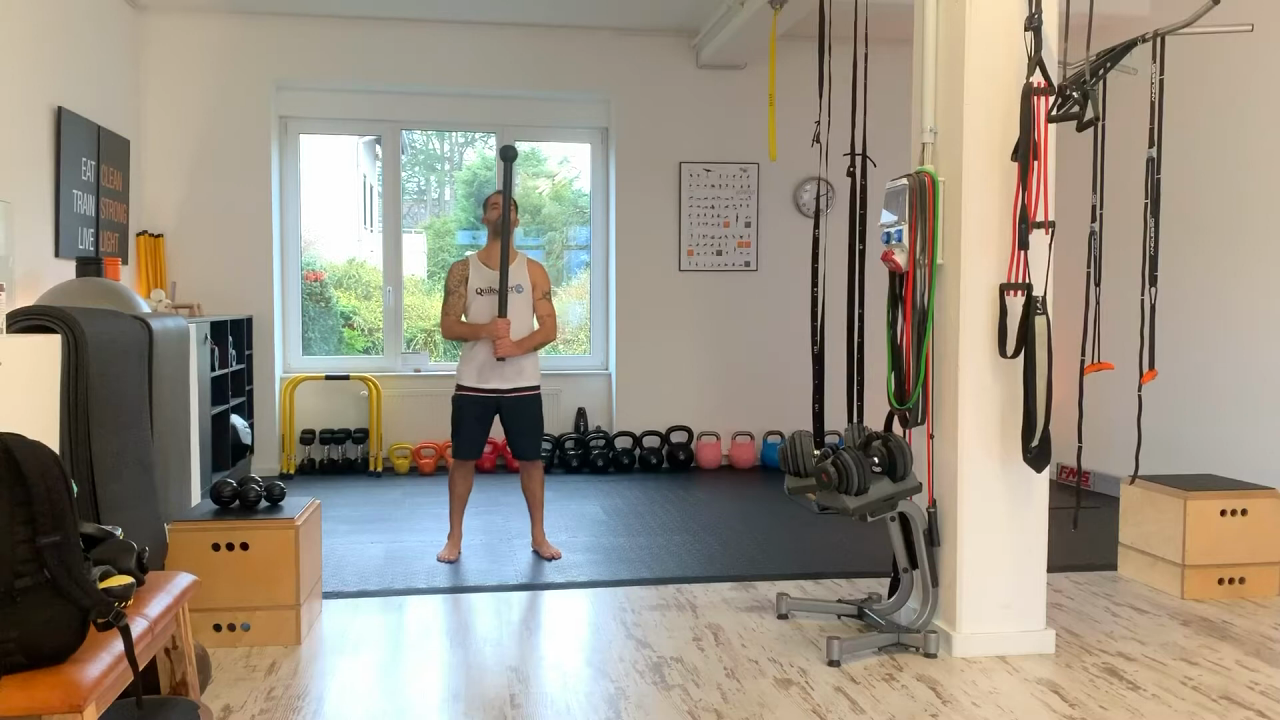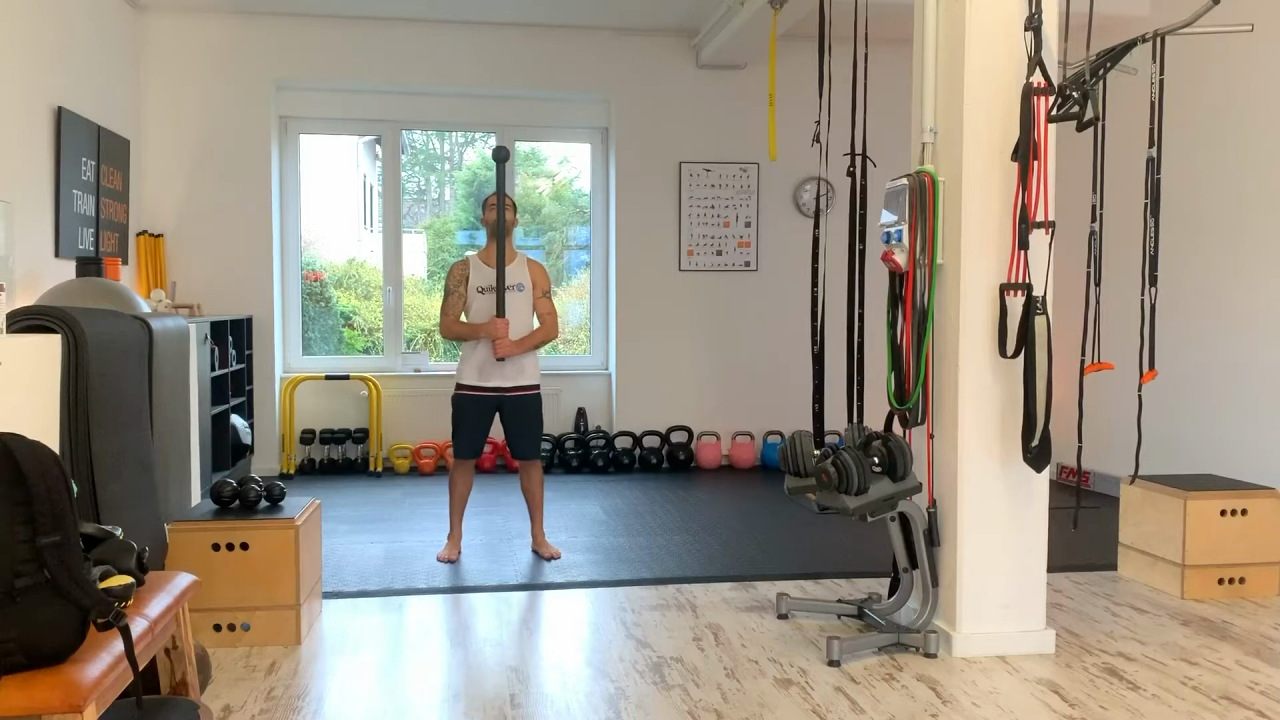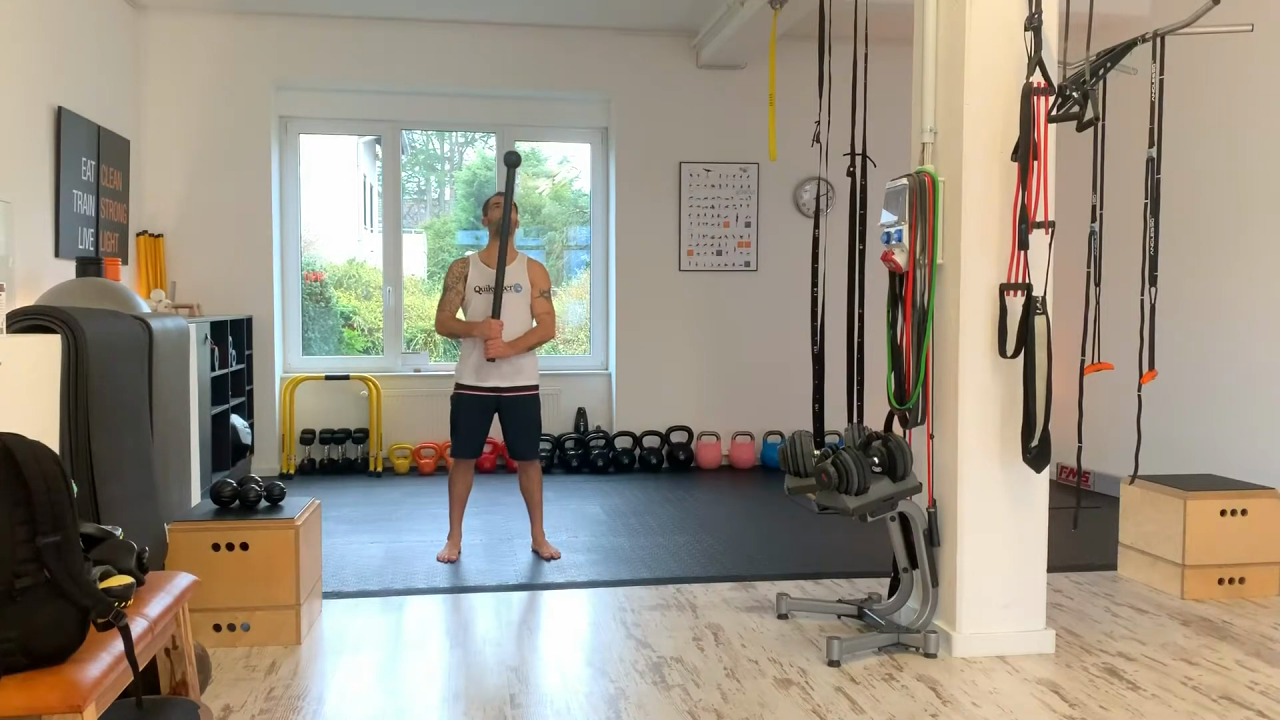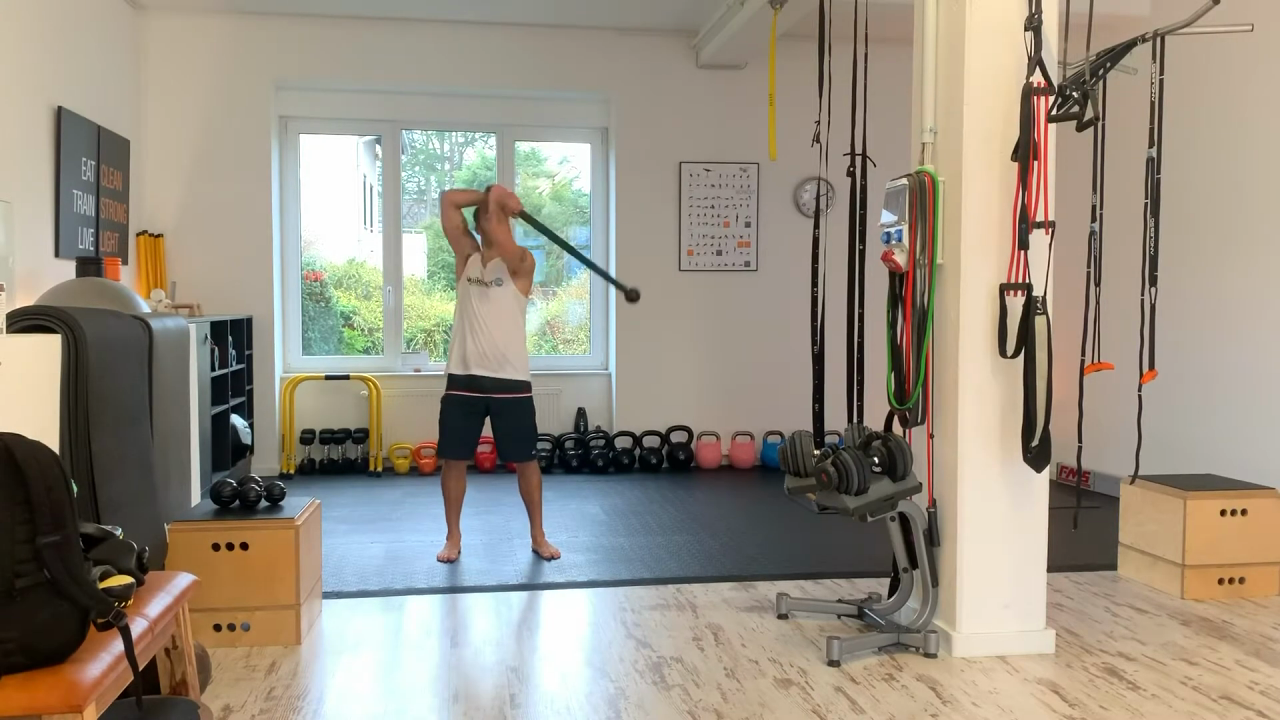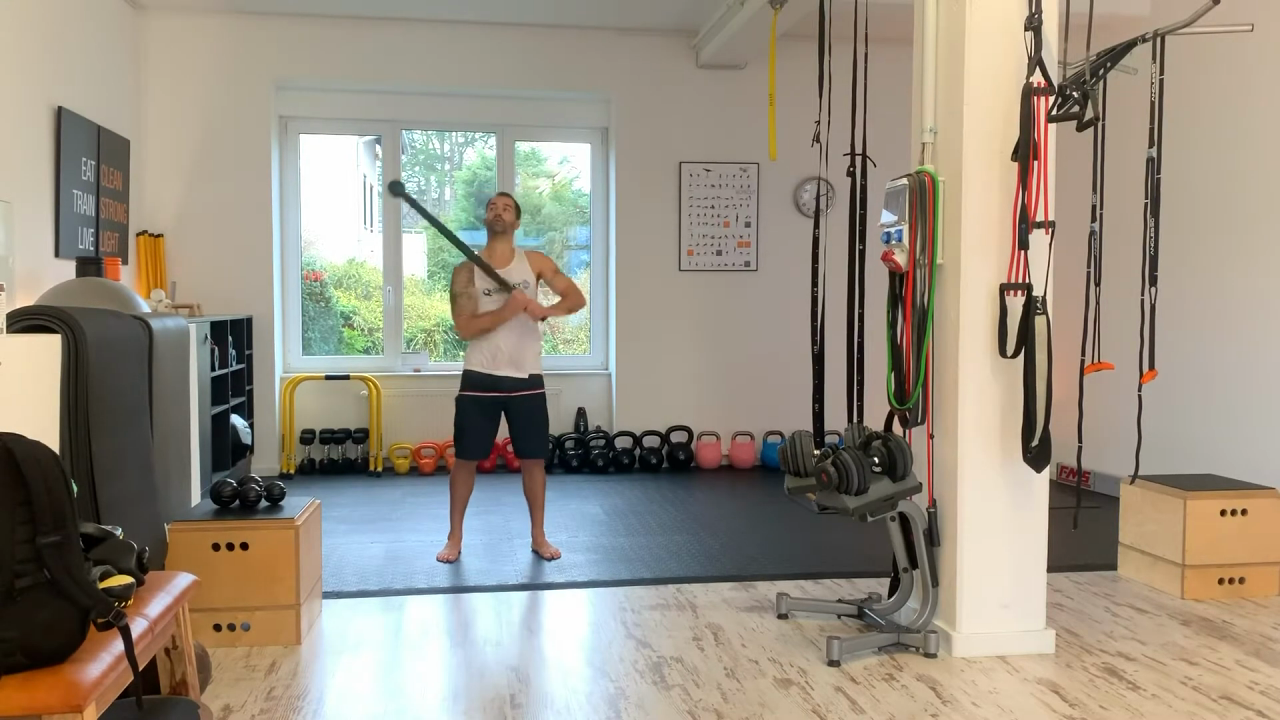
dt=0.7s
person 1, frame 1
left shoulder: (533, 270)
right shoulder: (462, 270)
left elbow: (549, 328)
right elbow: (448, 326)
left wrist: (518, 346)
right wrist: (484, 330)
left hip: (522, 384)
right hip: (474, 383)
left knee: (531, 459)
right knee: (464, 459)
left ankle: (538, 536)
right ankle: (454, 538)
person 1, frame 2
left shoulder: (533, 270)
right shoulder: (463, 269)
left elbow: (550, 326)
right elbow: (446, 326)
left wrist: (516, 345)
right wrist: (483, 329)
left hip: (522, 383)
right hip: (473, 382)
left knee: (529, 459)
right knee: (463, 459)
left ankle: (538, 536)
right ankle: (454, 538)
person 1, frame 3
left shoulder: (534, 270)
right shoulder: (463, 268)
left elbow: (547, 327)
right elbow: (442, 323)
left wrist: (508, 348)
right wrist: (477, 329)
left hip: (520, 383)
right hip: (472, 382)
left knee: (528, 459)
right knee: (463, 458)
left ankle: (538, 536)
right ankle: (454, 537)
person 1, frame 4
left shoulder: (522, 261)
right shoulder: (467, 256)
left elbow: (505, 249)
right elbow: (448, 200)
left wrist: (499, 207)
right wrist: (489, 196)
left hip: (510, 381)
right hip: (464, 380)
left knee: (524, 460)
right knee: (453, 460)
left ankle: (538, 535)
right ankle: (453, 537)
person 1, frame 5
left shoulder: (533, 261)
right shoulder: (466, 271)
left elbow: (577, 297)
right elbow: (464, 328)
left wrist: (546, 309)
right wrist: (510, 308)
left hip: (525, 379)
right hip: (480, 379)
left knee: (533, 458)
right knee: (466, 458)
left ankle: (538, 536)
right ankle: (455, 537)
